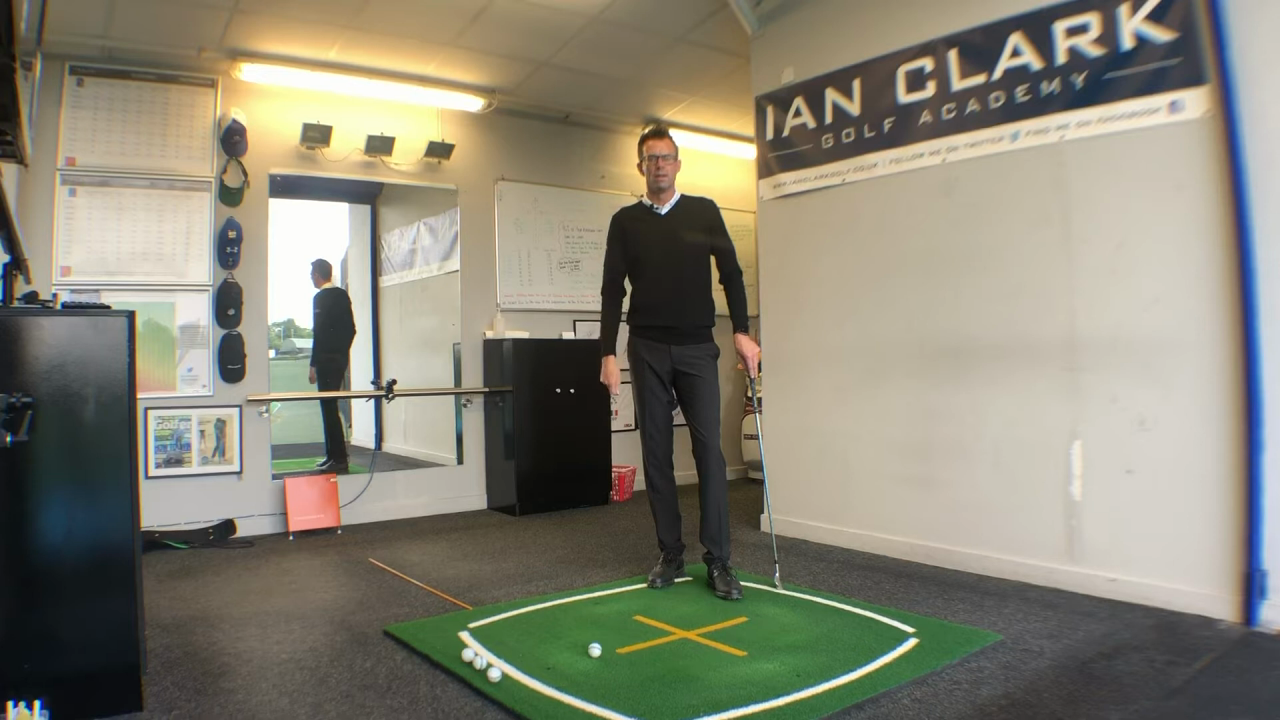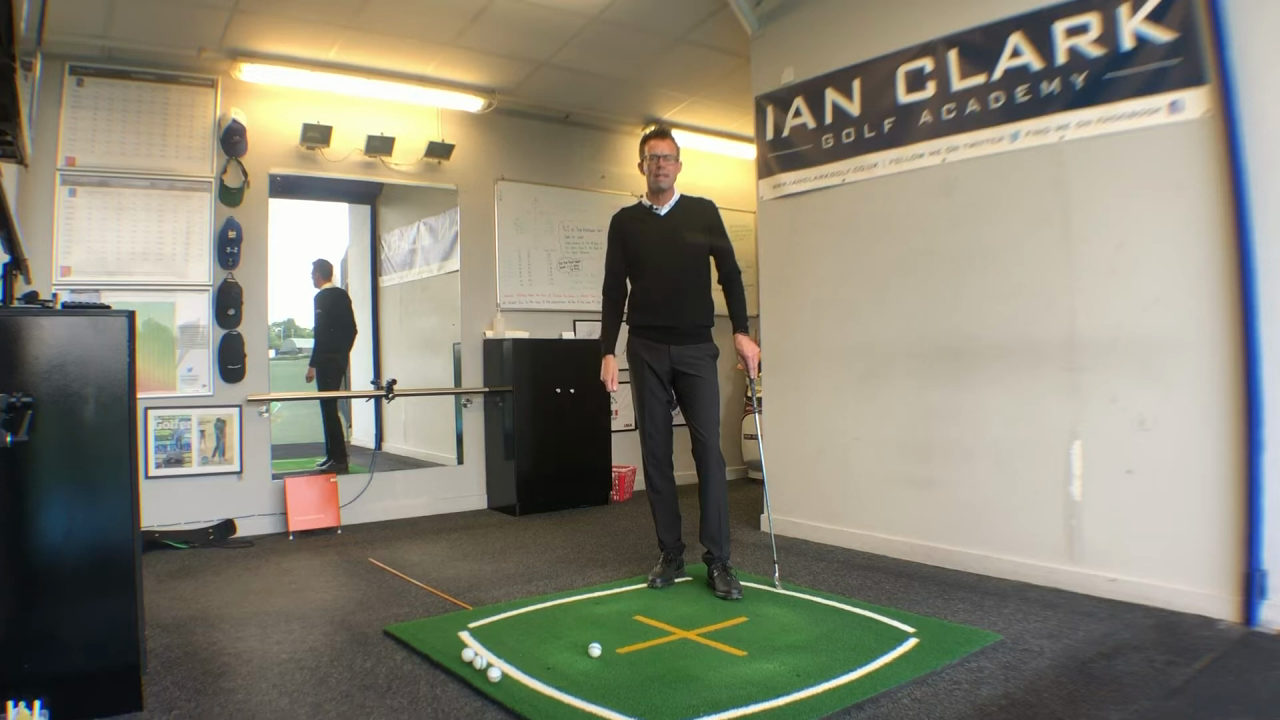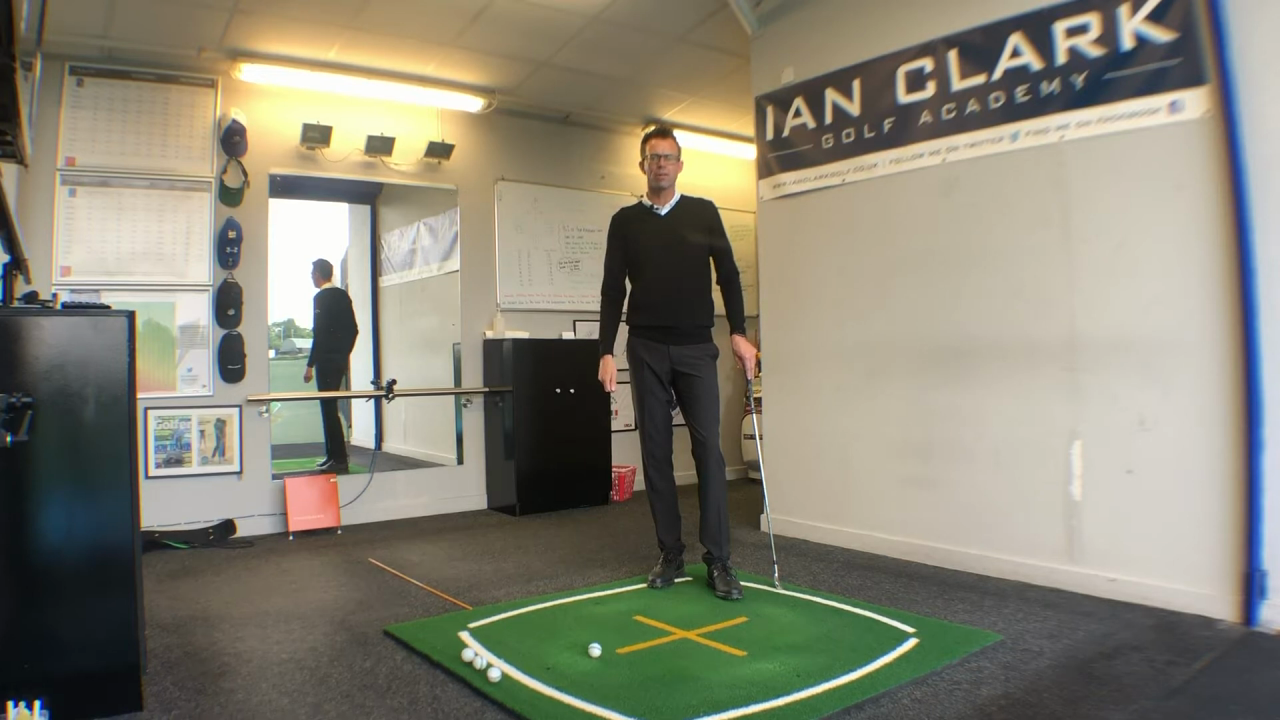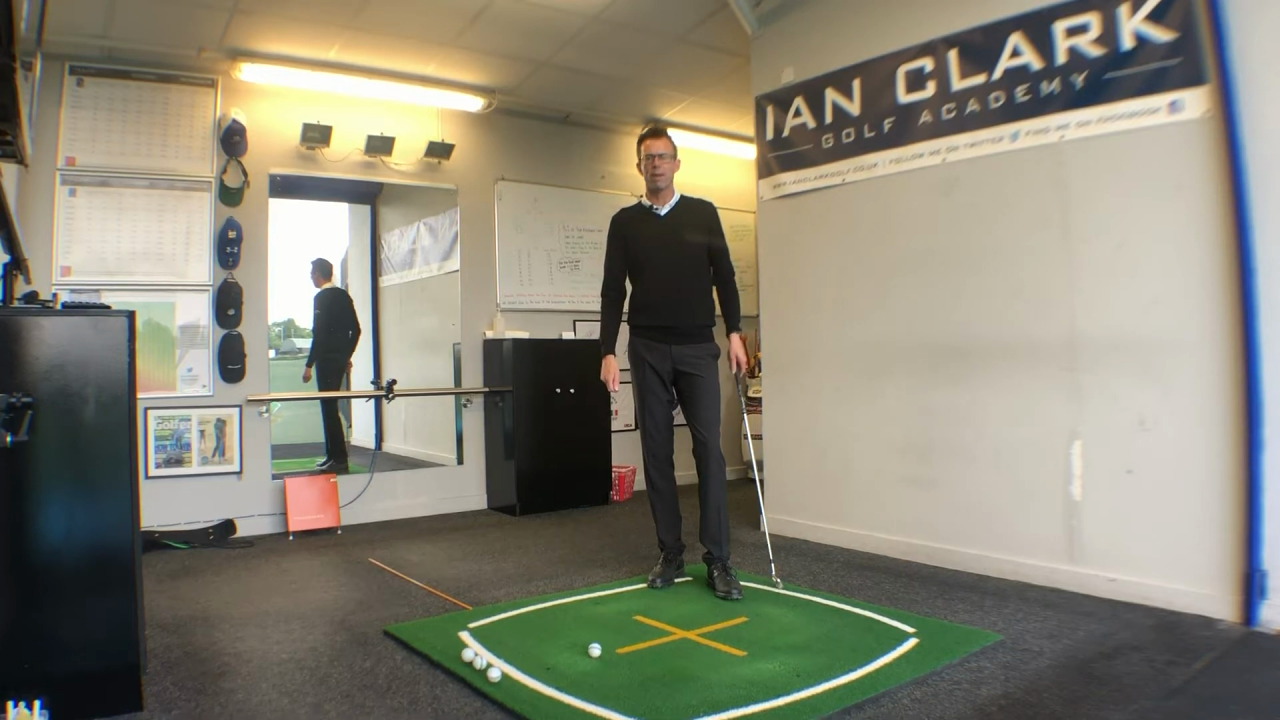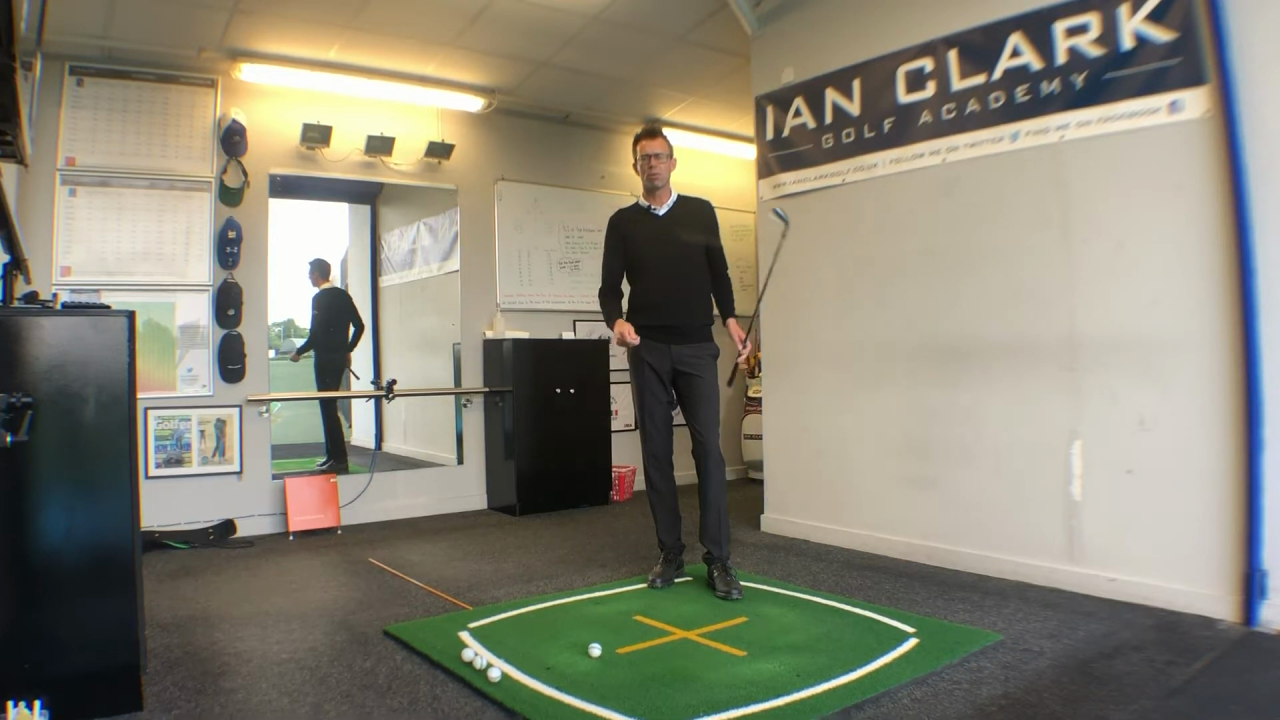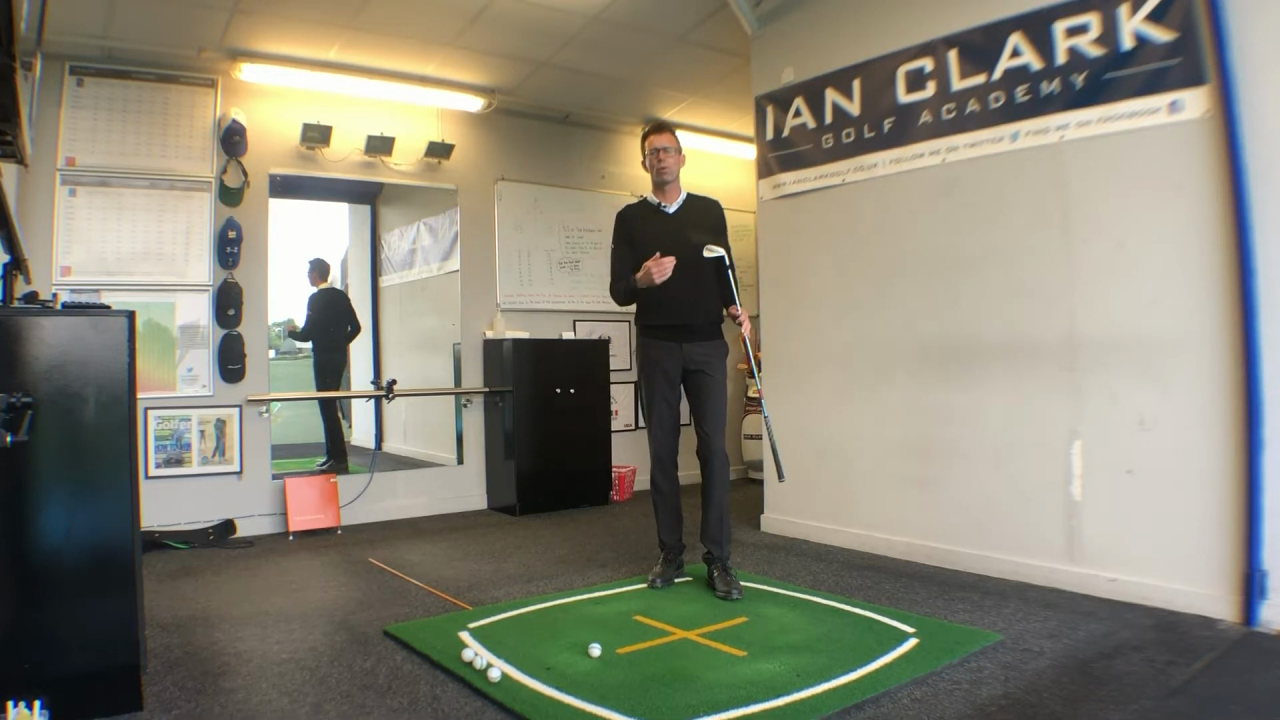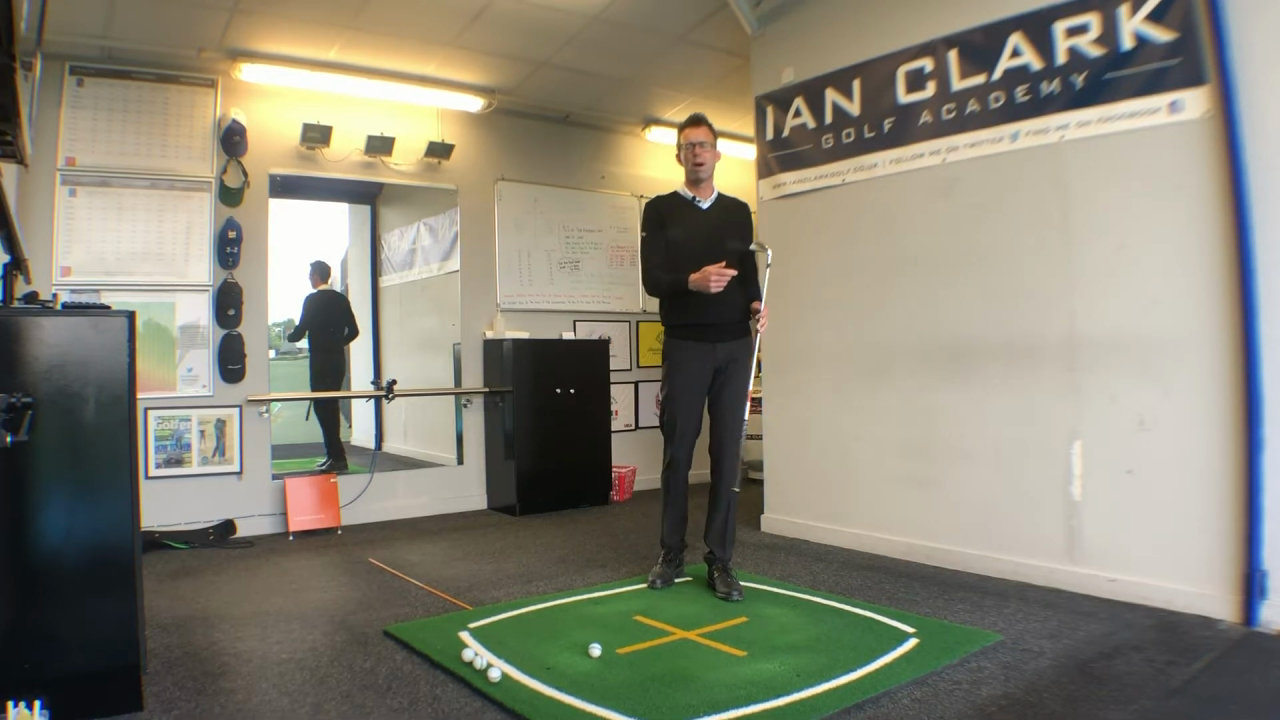
dt=0.7s
person 1, frame 1
left shoulder: (704, 212)
right shoulder: (625, 222)
left elbow: (731, 273)
right elbow: (612, 290)
left wrist: (742, 331)
right wrist: (608, 353)
left hip: (697, 347)
right hip: (647, 350)
left knee: (708, 448)
right knee: (656, 451)
left ankle: (717, 560)
right ankle: (671, 554)
person 1, frame 2
left shoulder: (703, 212)
right shoulder: (624, 222)
left elbow: (729, 274)
right elbow: (614, 291)
left wrist: (741, 331)
right wrist: (608, 351)
left hip: (696, 348)
right hip: (646, 349)
left knee: (707, 448)
right knee: (656, 451)
left ankle: (717, 561)
right ankle: (670, 554)
person 1, frame 3
left shoulder: (704, 213)
right shoulder: (625, 222)
left elbow: (728, 274)
right elbow: (612, 291)
left wrist: (738, 332)
right wrist: (607, 352)
left hip: (696, 347)
right hip: (647, 349)
left knee: (708, 448)
right knee: (656, 451)
left ankle: (718, 560)
right ankle: (671, 554)
person 1, frame 4
left shoulder: (703, 213)
right shoulder: (625, 222)
left elbow: (724, 276)
right elbow: (613, 291)
left wrist: (734, 332)
right wrist: (608, 352)
left hip: (698, 347)
right hip: (648, 349)
left knee: (709, 449)
right knee: (656, 452)
left ankle: (718, 560)
right ankle: (671, 554)
person 1, frame 5
left shoulder: (700, 212)
right shoulder: (622, 222)
left elbow: (718, 272)
right elbow: (609, 286)
left wrist: (730, 318)
right wrist: (617, 321)
left hip: (697, 347)
right hip: (647, 350)
left knee: (708, 448)
right knee: (656, 452)
left ankle: (718, 559)
right ankle: (670, 554)
person 1, frame 6
left shoulder: (710, 211)
right shoulder: (630, 219)
left elbow: (725, 273)
right elbow: (618, 290)
left wrist: (734, 308)
right wrist: (641, 280)
left hip: (707, 345)
right hip: (657, 347)
left knee: (713, 449)
right knee: (662, 451)
left ankle: (718, 559)
right ankle: (670, 553)
person 1, frame 7
left shoulder: (739, 212)
right shoulder: (660, 210)
left elbow: (748, 275)
right elbow: (653, 280)
left wrist: (756, 304)
right wrist: (693, 281)
left hip: (734, 347)
right hip: (684, 347)
left knee: (727, 453)
right knee: (677, 452)
left ankle: (719, 560)
right ankle: (671, 552)
person 2, frame 1
left shoulder: (321, 298)
right shoulder: (342, 295)
left elbow: (319, 333)
right elbow: (351, 329)
left wrist: (313, 365)
left hip: (327, 358)
right hip: (341, 357)
left knee: (329, 407)
right knee: (330, 406)
left ankle: (339, 458)
right ankle: (333, 455)
person 2, frame 2
left shoulder: (322, 298)
right shoulder: (343, 295)
left elbow: (321, 334)
right elbow: (352, 329)
left wrist: (312, 365)
left hip: (327, 359)
right hip: (341, 358)
left knee: (328, 407)
right knee: (330, 406)
left ankle: (339, 459)
right ankle: (332, 455)
person 2, frame 3
left shoulder: (321, 298)
right shoulder: (343, 296)
left elbow: (319, 334)
right elbow: (353, 329)
left wrist: (310, 365)
left hip: (327, 360)
right hip: (340, 359)
left knee: (329, 408)
right knee: (330, 406)
left ankle: (340, 458)
right ankle: (332, 455)
person 2, frame 4
left shoulder: (321, 298)
right shoulder: (344, 296)
left elbow: (319, 335)
right elbow: (356, 330)
left wrist: (309, 365)
left hip: (327, 360)
right hip: (341, 358)
left knee: (329, 408)
right knee: (330, 406)
left ankle: (339, 459)
right ankle: (332, 455)
person 2, frame 5
left shoulder: (320, 298)
right shoulder: (343, 296)
left elbow: (316, 334)
right elbow: (359, 326)
left wrist: (298, 353)
right wrist: (348, 350)
left hip: (325, 358)
right hip: (340, 357)
left knee: (328, 407)
right knee: (329, 406)
left ankle: (340, 459)
right ankle: (332, 455)
person 2, frame 6
left shoulder: (317, 299)
right shoulder: (341, 296)
left elbow: (307, 334)
right elbow: (356, 327)
left wrist: (291, 332)
left hip: (324, 357)
right hip: (339, 356)
left knee: (327, 406)
right knee: (330, 405)
left ankle: (339, 459)
right ankle: (332, 455)
person 2, frame 7
left shoulder: (312, 300)
right shoulder: (341, 299)
left elbow: (300, 333)
right elbow: (353, 331)
left wrist: (290, 336)
left hip: (320, 360)
right hip: (338, 359)
left knee: (322, 407)
right knee: (332, 406)
left ankle: (338, 457)
right ankle: (333, 455)
